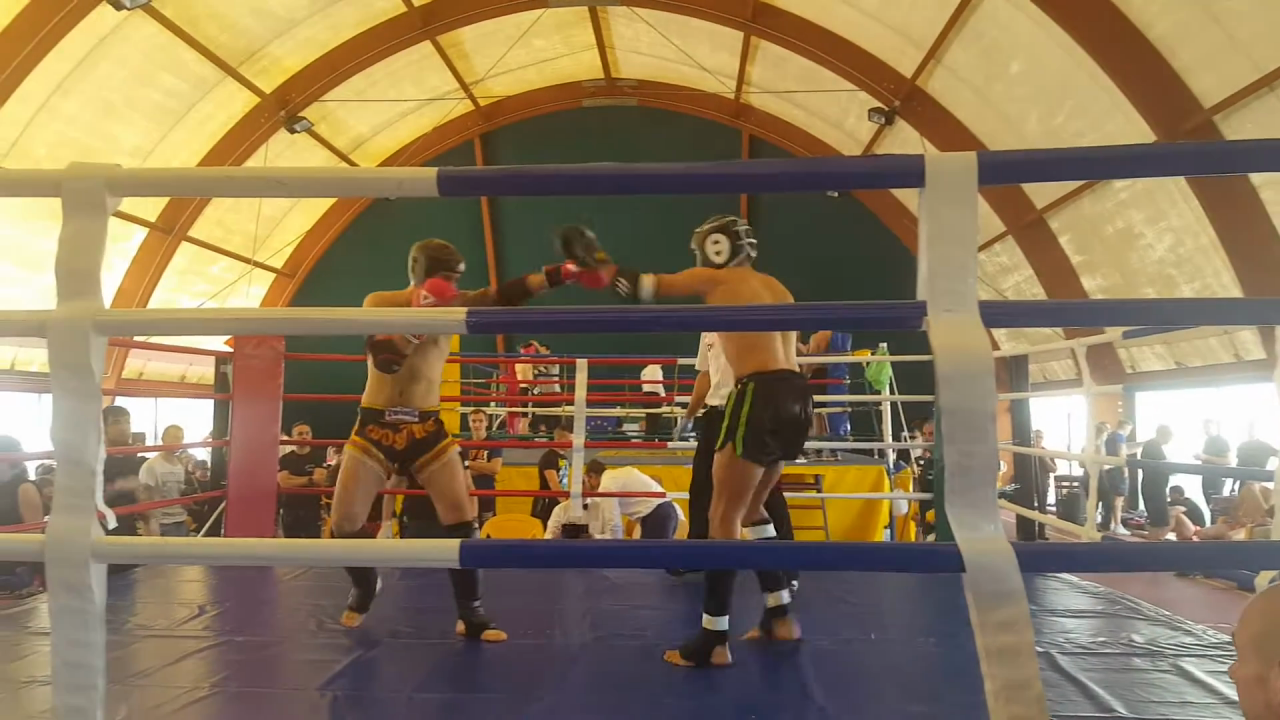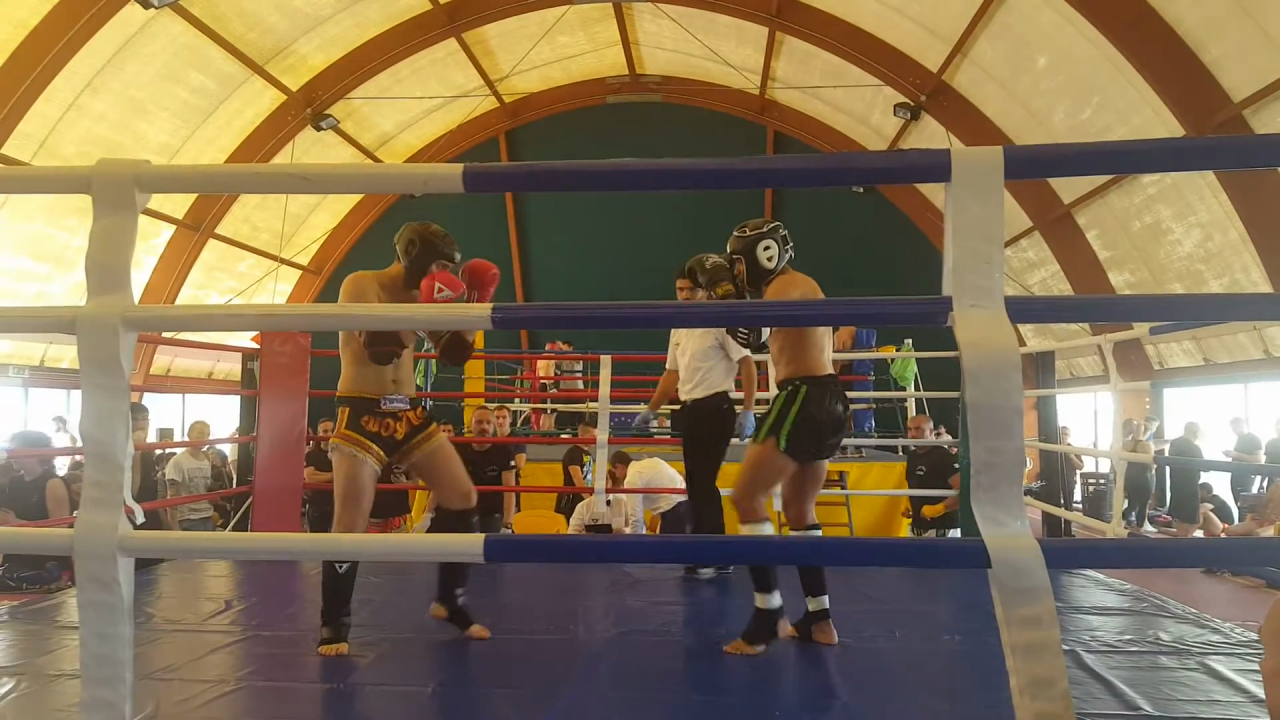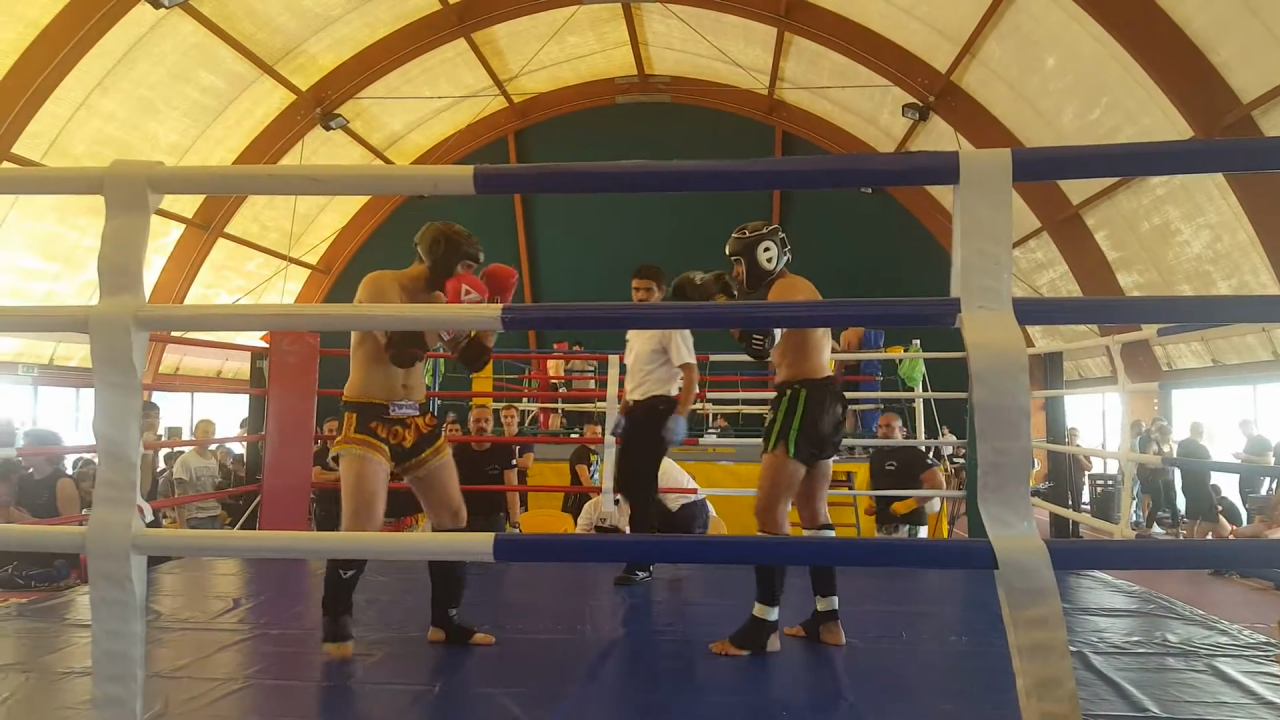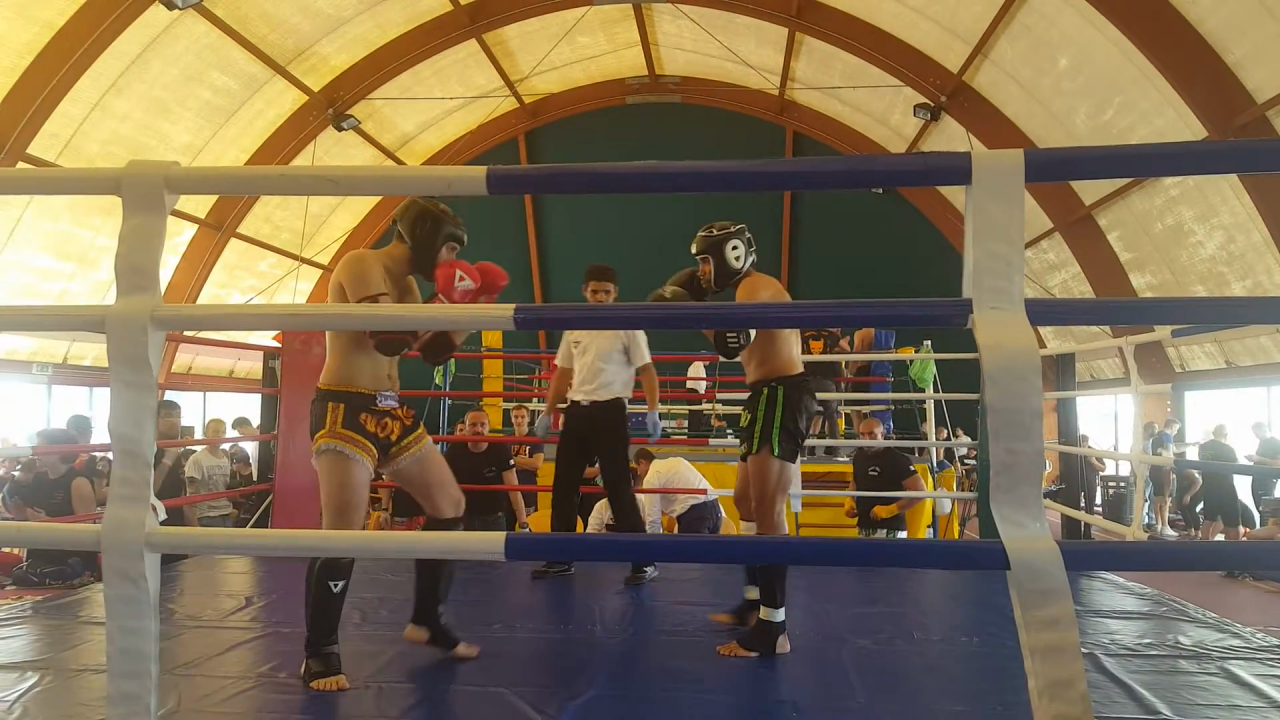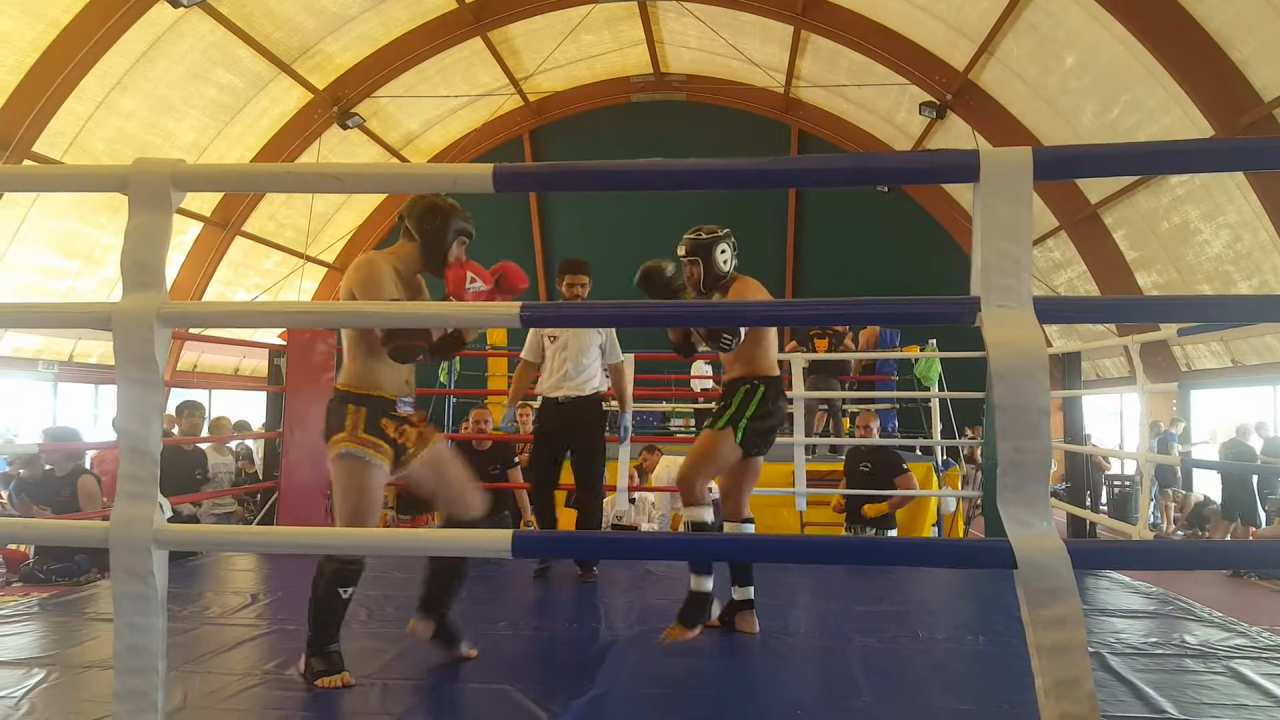
dt=0.5s
person 1, frame 1
left shoulder: (454, 305)
right shoulder: (378, 303)
left elbow: (506, 296)
right elbow: (385, 358)
left wrist: (555, 274)
left hip: (427, 427)
right hip: (376, 424)
left knee: (458, 519)
right knee: (344, 524)
left ankle: (471, 615)
right ankle: (365, 587)
person 1, frame 2
left shoulder: (424, 295)
right shoulder: (359, 285)
left elbow: (456, 353)
right elbow: (380, 349)
left wrist: (478, 304)
right wrist: (427, 310)
left hip: (409, 413)
right hip: (361, 416)
left knee: (462, 497)
right knee: (350, 526)
left ankle: (450, 600)
right ankle: (334, 625)
person 1, frame 3
left shoulder: (437, 298)
right shoulder: (378, 285)
left elbow: (473, 358)
right elbow: (401, 352)
left hip: (418, 420)
right hip: (368, 420)
left knee: (453, 518)
right knee: (362, 529)
left ankle: (445, 622)
right ankle: (336, 621)
person 1, frame 4
left shoulder: (406, 283)
right shoulder: (360, 264)
left elbow: (433, 352)
right elbow: (388, 340)
left wrist: (470, 308)
right wrist: (444, 301)
left hip: (391, 411)
right hip: (345, 412)
left knee: (449, 506)
right knee: (343, 536)
left ankle: (426, 621)
right ankle: (319, 655)
person 1, frame 5
left shoulder: (414, 280)
right shoulder: (371, 269)
left elbow: (442, 349)
right elbow: (402, 347)
left wrist: (486, 305)
right wrist: (459, 307)
left hip: (406, 415)
right hip: (363, 417)
left knee: (471, 507)
left ankle: (432, 619)
right ankle: (319, 652)
person 2, frame 1
left shoulder: (713, 281)
right shoulder: (776, 287)
left elbow: (639, 288)
left wrist: (589, 255)
left hip: (761, 397)
right hip: (794, 398)
left knee: (725, 515)
right knee: (749, 509)
left ankle: (713, 639)
right ankle: (779, 615)
person 2, frame 2
left shoulder: (787, 285)
right shoulder: (797, 286)
left elbow: (750, 334)
right elbow: (770, 335)
left wrist: (719, 289)
right wrist: (733, 290)
left hip: (806, 399)
right hip: (820, 400)
left knee: (747, 497)
right knee: (799, 510)
left ankle: (768, 612)
right ankle: (818, 619)
person 2, frame 3
left shoulder: (787, 289)
right shoulder: (793, 290)
left elbow: (760, 343)
right elbow: (772, 346)
left wrist: (716, 302)
right wrist: (725, 299)
left hip: (804, 400)
right hip: (819, 400)
left knee: (769, 510)
right knee: (811, 509)
left ankle: (762, 625)
right ankle: (827, 619)
person 2, frame 4
left shoulder: (754, 286)
right shoulder: (757, 288)
left elbow: (734, 342)
right elbow: (740, 343)
left wrist: (689, 309)
right wrist: (698, 305)
left hip: (779, 397)
right hip: (782, 397)
left knee: (767, 511)
right knee: (748, 501)
left ankle: (772, 629)
right ankle: (754, 603)
person 2, frame 5
left shoulder: (745, 289)
right shoulder: (721, 297)
left elbow: (727, 339)
right elbow: (685, 346)
left wrist: (685, 300)
right wrist: (669, 303)
left hip: (754, 395)
right hip: (749, 397)
left knee: (691, 480)
right knee: (734, 504)
left ankle: (701, 598)
right ankle: (742, 608)
person 3, frame 1
right shoulder: (710, 330)
right wrist: (689, 416)
right hip: (714, 414)
left knee: (766, 492)
right knee: (701, 488)
left ankle: (788, 569)
person 3, frame 2
right shoulder: (678, 329)
left elbow: (748, 365)
right elbow: (672, 374)
left wrist: (747, 411)
right wrist: (650, 410)
left hip: (716, 409)
right hip: (689, 410)
left knee: (702, 482)
right knee: (698, 484)
person 3, frame 3
left shoulder: (671, 326)
right shoulder: (635, 328)
left elbow: (689, 372)
left wrist: (680, 416)
right wrist: (621, 413)
left hip: (657, 412)
right hip: (635, 412)
left knee: (641, 486)
right knee: (626, 483)
left ankle: (641, 562)
person 3, frame 4
left shoulder: (627, 327)
right shoulder: (574, 328)
left elbow: (646, 370)
right elbow: (562, 373)
left wrist: (653, 410)
right wrist: (548, 412)
left hip: (609, 412)
right hip: (577, 412)
left knee: (618, 488)
right knee: (564, 485)
left ankle: (643, 561)
right ankle: (561, 557)
person 3, frame 5
left shoulder: (601, 323)
left elbow: (616, 368)
right elbow: (527, 366)
left wrist: (625, 411)
right wrist: (511, 406)
left hip: (587, 408)
right hip: (551, 407)
left knee: (589, 486)
right knee: (540, 482)
left ankle: (587, 559)
